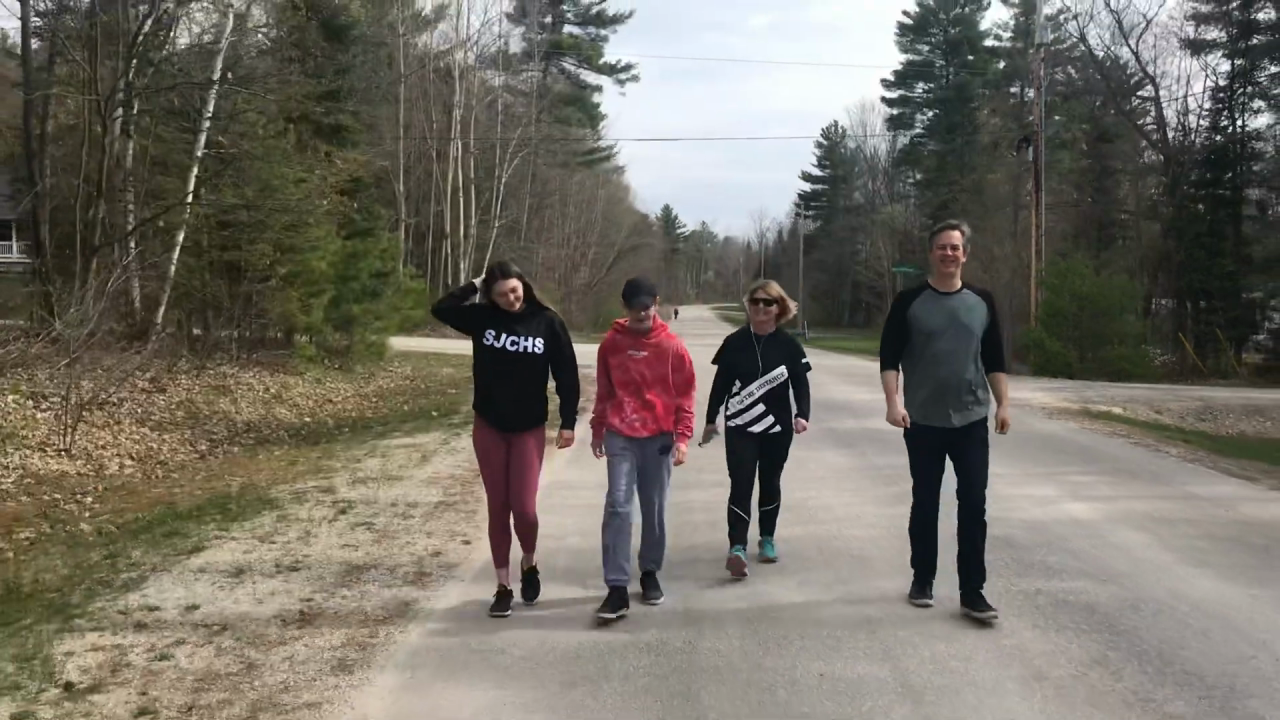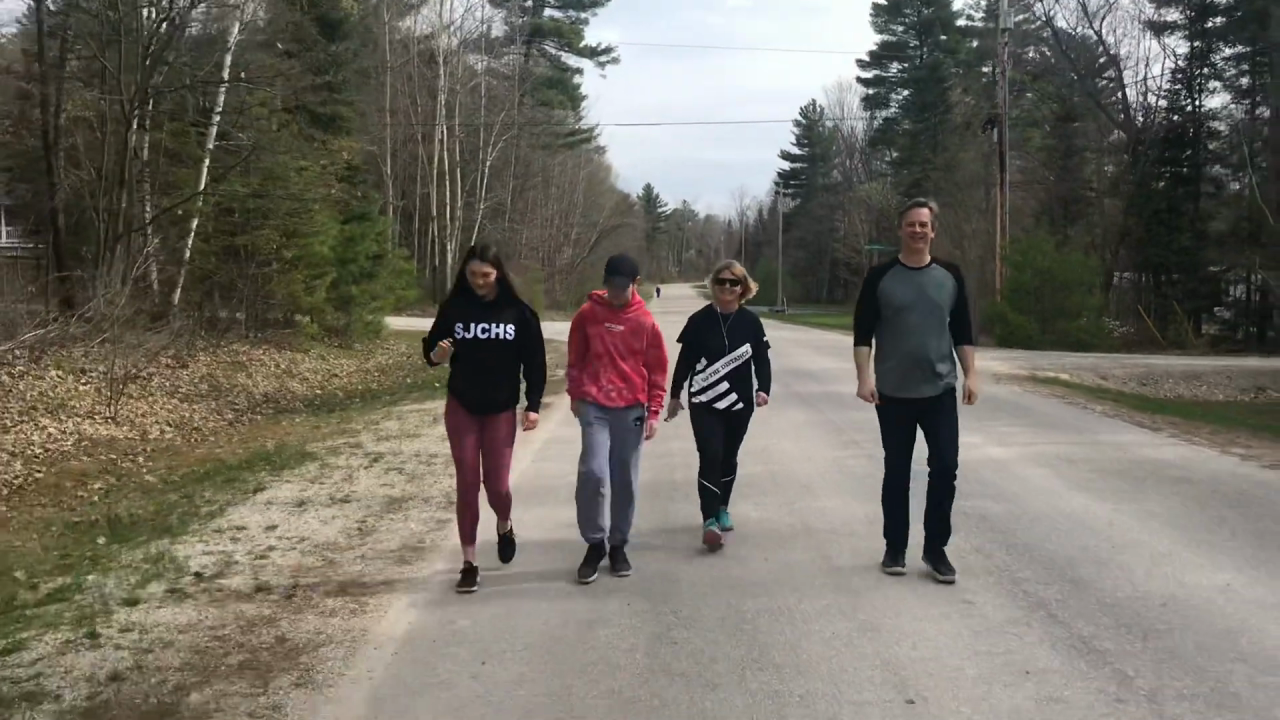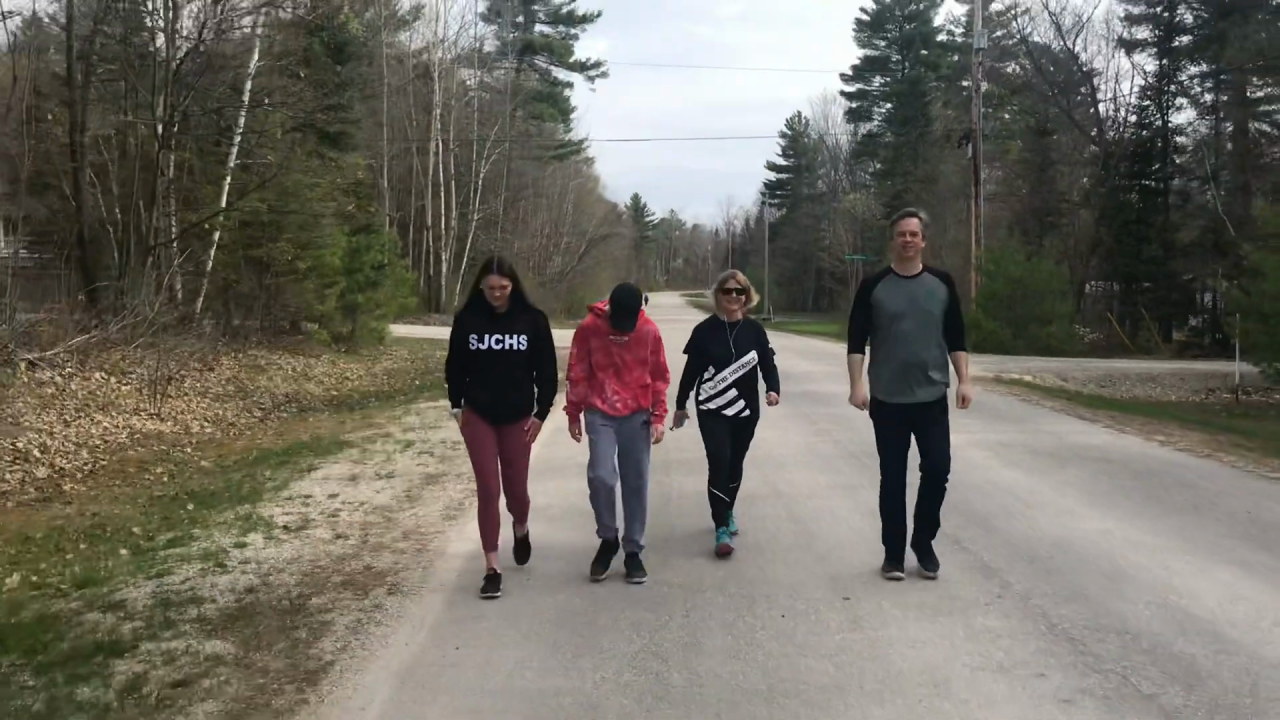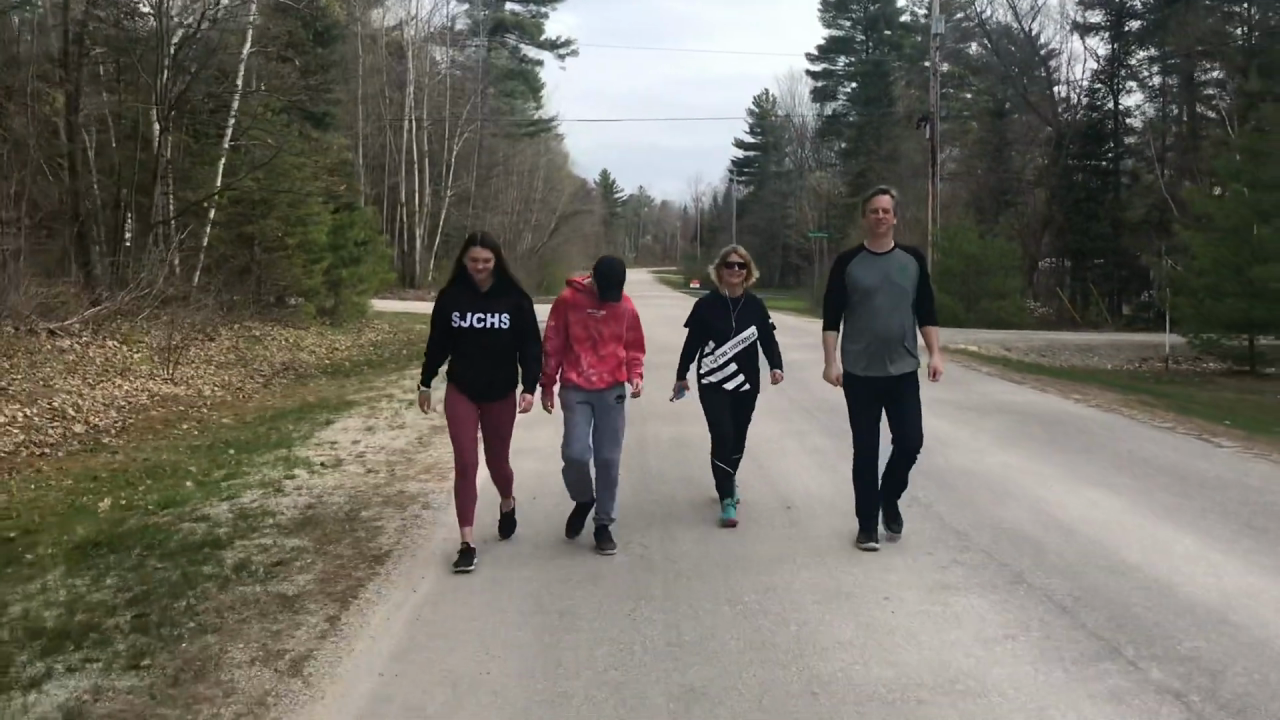
dt=1s
person 1, frame 1
left shoulder: (982, 301)
right shoulder: (909, 301)
left elbow: (994, 358)
right elbow: (889, 357)
left wrist: (1002, 404)
right wrist: (893, 402)
left hip: (972, 419)
right hip: (923, 420)
left knee: (973, 502)
right knee: (925, 502)
left ankle: (972, 591)
right ankle: (922, 580)
person 1, frame 2
left shoulder: (950, 276)
right shoulder: (880, 276)
left elbow: (962, 331)
right elbow: (863, 332)
left wrist: (970, 375)
right wrist: (864, 377)
left hip: (940, 390)
right hip: (893, 392)
left knee: (945, 469)
right knee: (897, 471)
left ankle: (935, 549)
right ankle: (895, 548)
person 1, frame 3
left shoulder: (942, 283)
right shoulder: (873, 286)
left elbow: (956, 337)
right elbow: (856, 340)
left wrist: (964, 381)
right wrist: (857, 384)
left hip: (932, 396)
right hip: (888, 398)
left knee: (937, 473)
right knee: (893, 478)
left ankle: (924, 543)
right ankle: (894, 553)
person 1, frame 4
left shoulder: (913, 259)
right shoulder: (847, 262)
left elbow: (926, 311)
right elbow: (831, 316)
left wrist: (934, 353)
right wrist: (831, 360)
left hip: (903, 370)
right hip: (860, 373)
left knee: (909, 443)
right knee: (865, 449)
left ankle: (889, 499)
right ankle: (867, 523)
person 2, frame 1
left shoulder: (548, 322)
right shoulder: (482, 318)
left elbow: (566, 375)
right elbow: (441, 310)
left wrist: (568, 422)
right wrist: (474, 287)
left hip: (530, 428)
right hip: (488, 427)
left knee: (524, 507)
right knee: (498, 506)
left ankle: (530, 563)
right ankle: (503, 585)
person 2, frame 2
left shoulder: (518, 311)
right shoulder: (454, 307)
left elbow: (535, 362)
right elbow: (432, 346)
left wrist: (533, 405)
right wrist: (434, 353)
left hip: (501, 410)
right hip: (460, 408)
left knee: (497, 484)
right knee: (466, 485)
left ankle: (505, 526)
right ankle: (469, 562)
person 2, frame 3
left shoulder: (532, 320)
right shoulder: (467, 319)
left elbow: (547, 370)
right elbow: (455, 365)
left wrist: (541, 413)
right wrist: (457, 406)
left hip: (519, 417)
right hip: (477, 416)
left knee: (516, 488)
right knee: (488, 492)
left ankle: (521, 529)
right ankle: (491, 568)
person 2, frame 4
left shoulder: (515, 298)
right shoulder: (450, 296)
left elbow: (531, 346)
right elbow: (438, 343)
left wrist: (529, 388)
right wrist: (426, 383)
left hip: (501, 394)
right hip: (460, 393)
left knee: (498, 462)
right knee: (465, 466)
left ankle: (508, 504)
right ankle: (466, 543)
person 3, frame 1
left shoulder: (671, 346)
right shoulder: (612, 343)
left elbow: (685, 394)
right elbow: (604, 390)
left wrist: (682, 437)
right wrist: (597, 430)
left hip: (659, 437)
right hip: (619, 436)
left knee: (653, 507)
right knee: (618, 505)
left ankle: (650, 572)
person 3, frame 2
left shoulder: (646, 322)
right shoulder: (587, 315)
left elbow: (657, 369)
right elbow: (575, 358)
left wrist: (654, 411)
right wrist: (576, 395)
left hip: (632, 409)
right hip: (594, 407)
left knee: (625, 480)
right knee: (592, 472)
left ankle: (618, 545)
right ankle: (594, 543)
person 3, frame 3
left shoulder: (649, 331)
right shoulder: (589, 328)
left elbow: (659, 376)
right elbow: (577, 373)
left wrist: (658, 415)
right wrist: (574, 413)
left hip: (637, 415)
right hip: (599, 415)
left knee: (635, 483)
right knee: (601, 478)
left ankle: (633, 552)
right ankle: (608, 538)
person 3, frame 4
left shoulder: (625, 306)
right shoulder: (568, 300)
left elbow: (635, 346)
right elbow: (552, 345)
left wrist: (636, 375)
right wrist: (547, 386)
left hip: (612, 390)
right hip: (575, 389)
left knee: (608, 458)
right knee: (575, 454)
left ankle: (604, 524)
right ankle: (583, 499)
person 4, frame 1
left shoulder: (789, 344)
right shoulder: (734, 343)
left elbow: (800, 384)
right elbow: (721, 384)
left wrist: (802, 413)
right wrist: (711, 420)
left hip: (777, 428)
right hip: (740, 427)
left knee: (770, 483)
right knee: (741, 485)
left ankle: (767, 537)
right ankle: (737, 550)
person 4, frame 2
left shoulder: (751, 322)
right shoulder: (699, 321)
left elbow: (761, 360)
right elbow: (685, 360)
left wrist: (763, 388)
right wrist: (675, 395)
left hip: (739, 404)
right hip: (704, 404)
left knee: (728, 458)
right knee: (710, 458)
left ankle: (723, 506)
right ankle: (711, 522)
person 4, frame 3
left shoulder: (755, 330)
right shoulder: (704, 331)
left elbow: (768, 365)
right elbow: (691, 370)
left wrist: (773, 389)
right wrist: (680, 404)
left hip: (745, 411)
right hip: (712, 411)
left knee: (735, 464)
right knee: (719, 465)
left ankle: (727, 513)
right ankle: (722, 530)
person 4, frame 4
left shoulder: (755, 305)
right shoulder: (706, 305)
left elbow: (768, 340)
right elbow: (692, 342)
left wrist: (776, 367)
right wrist: (681, 375)
left hip: (746, 385)
right hip: (713, 384)
left knee: (738, 438)
right knee: (721, 438)
left ankle: (728, 479)
right ankle: (727, 501)
